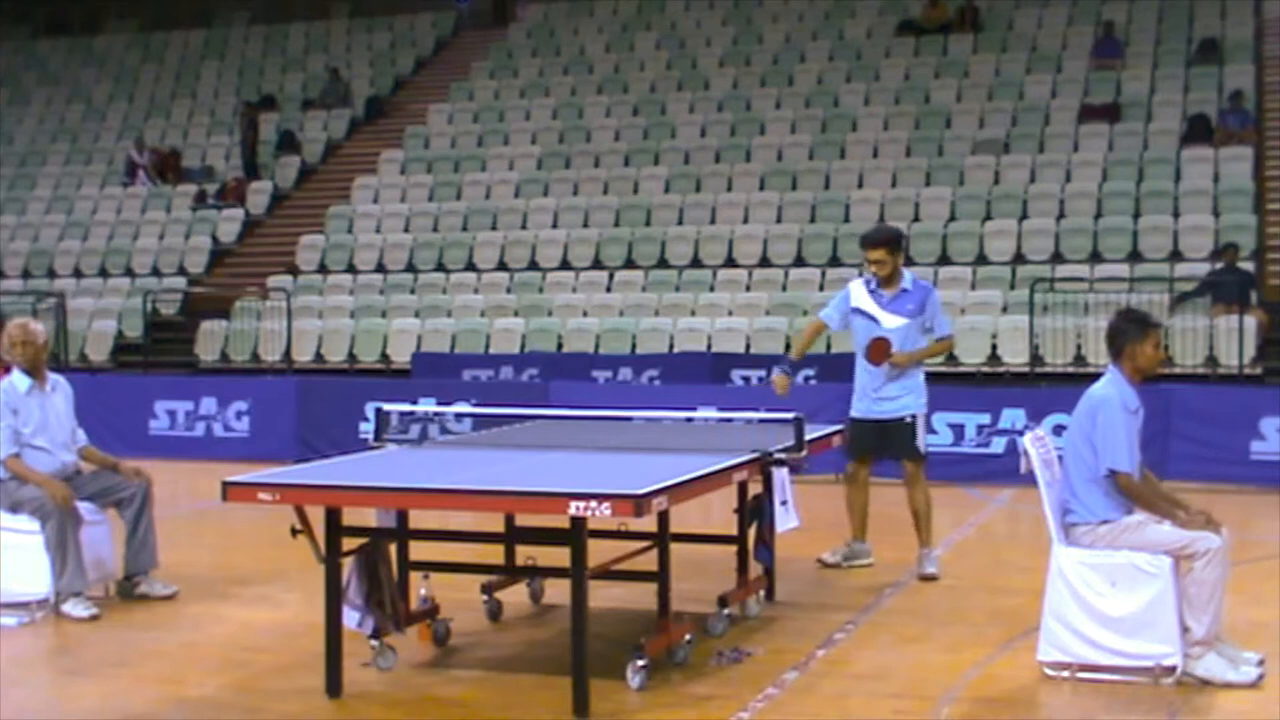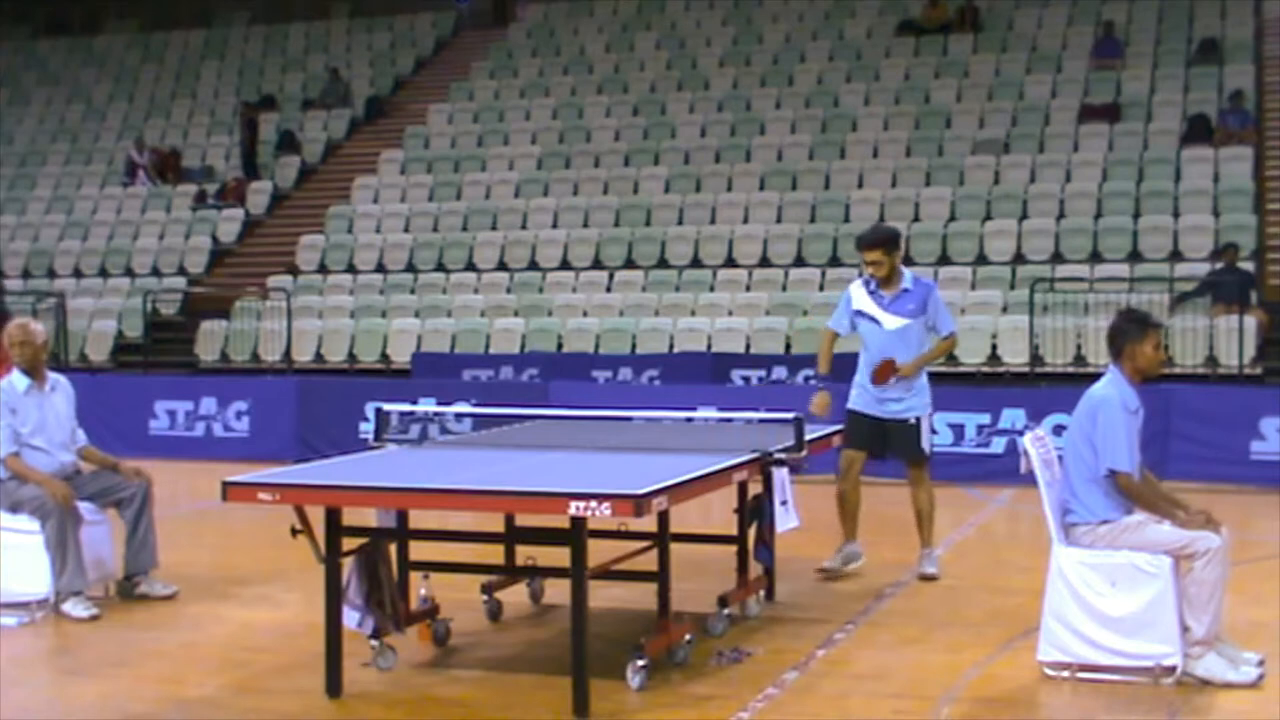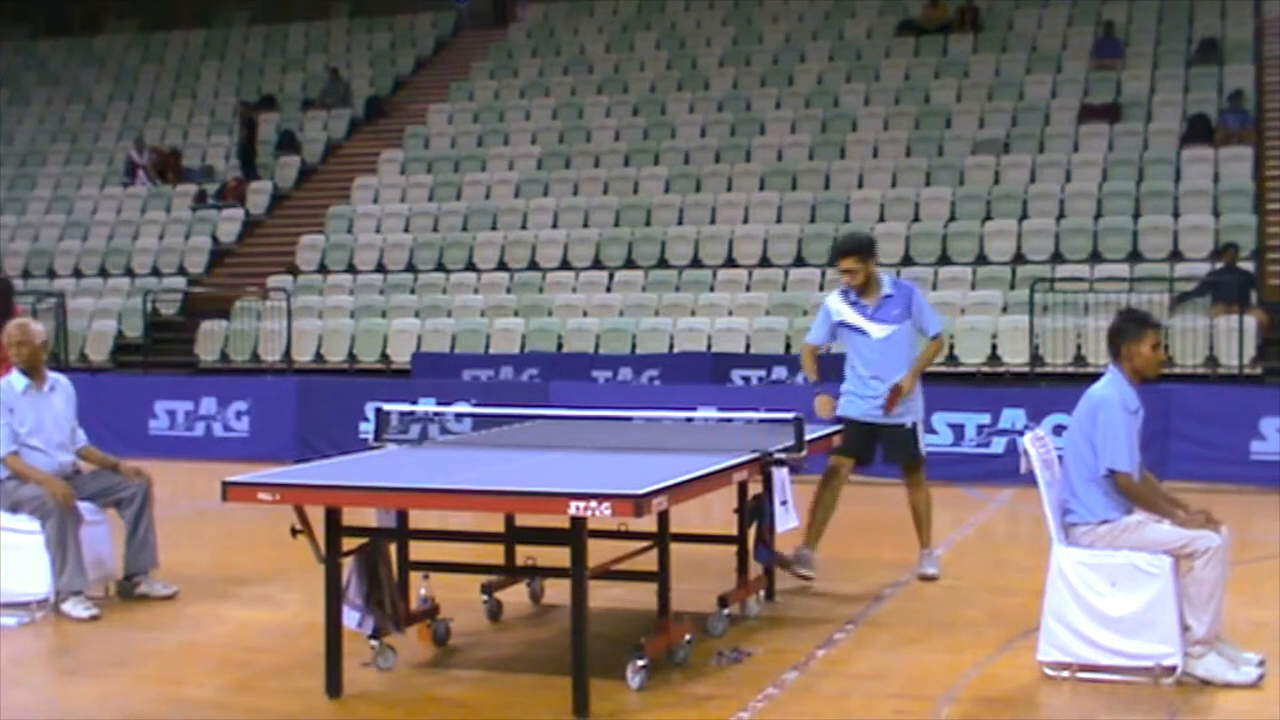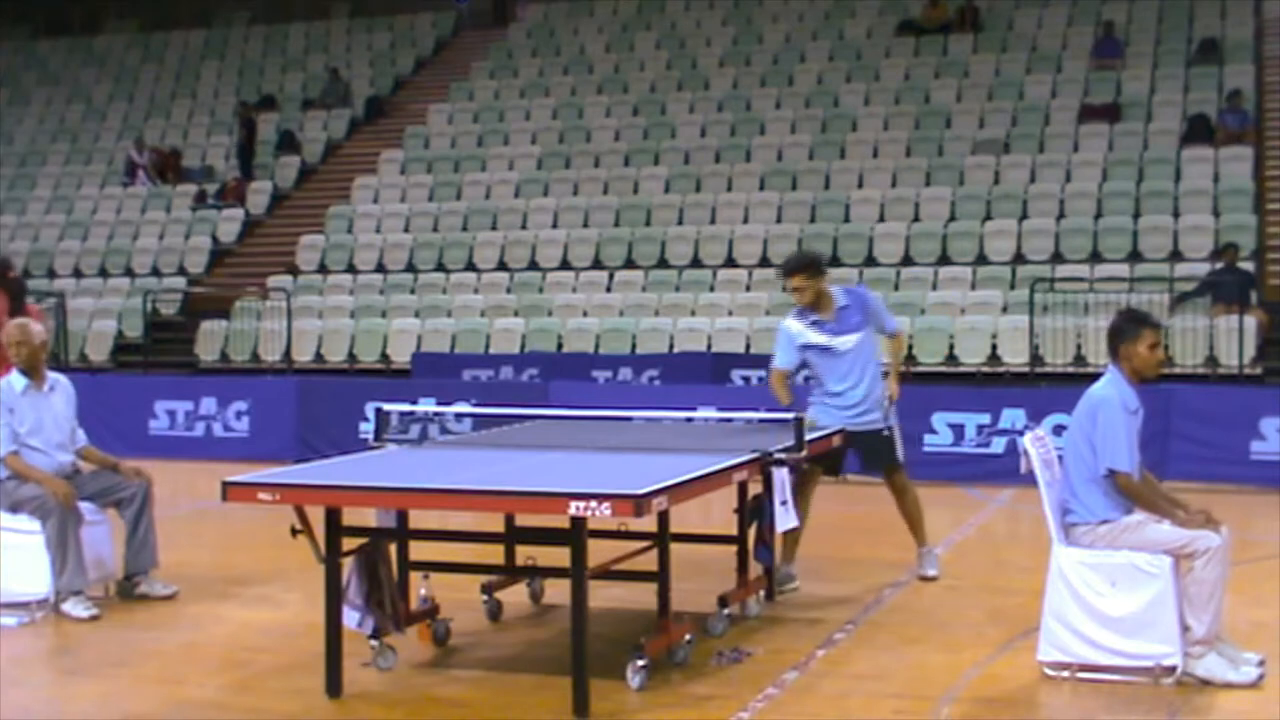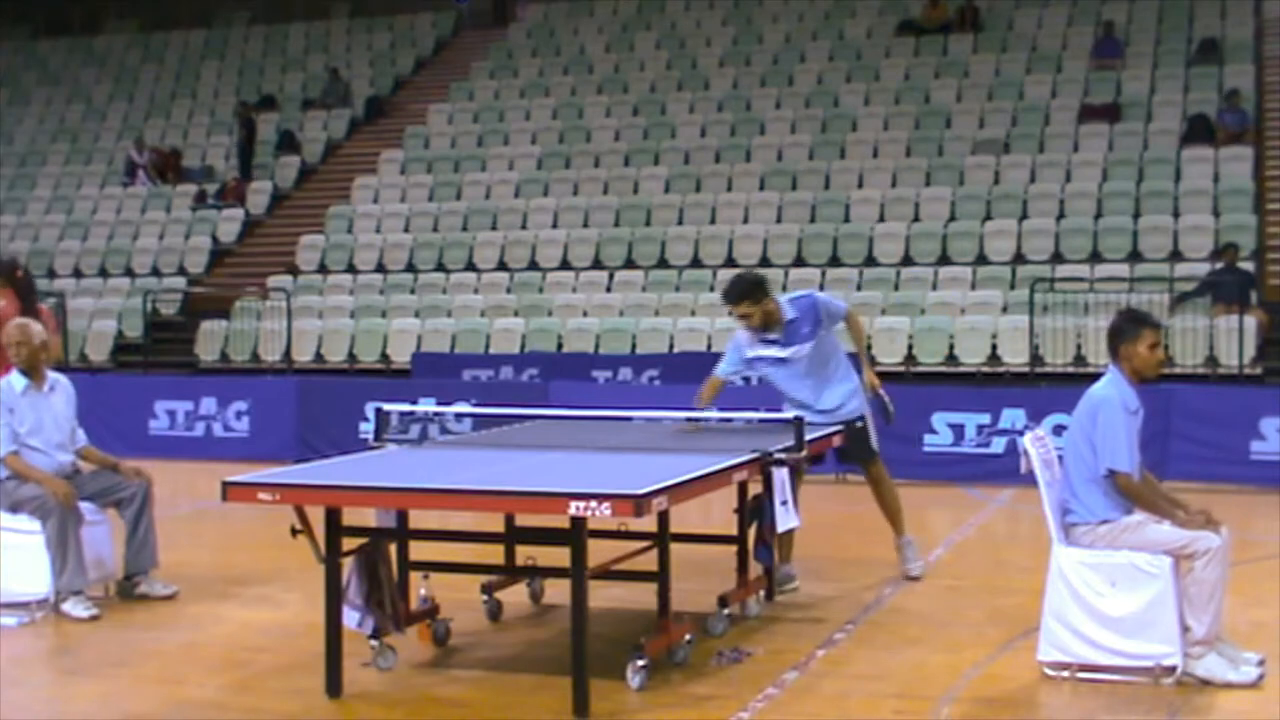
dt=0.2s
person 1, frame 1
left shoulder: (1122, 397)
right shoulder: (1109, 400)
left elbow: (1138, 472)
right elbow: (1125, 481)
left wrist: (1185, 509)
right wrist: (1180, 518)
left hip: (1116, 513)
right hip: (1099, 524)
left knee: (1215, 533)
right knee: (1206, 543)
left ankle: (1206, 638)
right ankle: (1197, 652)
person 1, frame 2
left shoulder: (1123, 397)
right shoulder: (1109, 399)
left elbow: (1138, 472)
right elbow: (1124, 481)
left wrist: (1185, 509)
right wrist: (1179, 518)
left hip: (1116, 514)
right hip: (1098, 524)
left knee: (1214, 533)
right knee: (1206, 544)
left ankle: (1206, 638)
right ankle: (1197, 651)
person 1, frame 3
left shoulder: (1122, 397)
right shoulder: (1109, 400)
left elbow: (1136, 473)
right elbow: (1124, 481)
left wrist: (1184, 508)
right wrist: (1179, 518)
left hip: (1117, 514)
right hip: (1098, 524)
left knee: (1216, 533)
right knee: (1206, 544)
left ankle: (1206, 638)
right ankle: (1197, 651)
person 1, frame 4
left shoulder: (1123, 396)
right shoulder: (1109, 399)
left elbow: (1137, 472)
right elbow: (1124, 481)
left wrist: (1184, 509)
right wrist: (1179, 518)
left hip: (1116, 513)
right hip: (1099, 523)
left knee: (1215, 532)
right knee: (1206, 543)
left ankle: (1206, 638)
right ankle: (1198, 651)
person 1, frame 5
left shoulder: (1123, 397)
right shoulder: (1109, 399)
left elbow: (1137, 472)
right elbow: (1124, 481)
left wrist: (1184, 509)
right wrist: (1179, 518)
left hip: (1116, 514)
right hip: (1099, 524)
left knee: (1215, 533)
right knee: (1206, 543)
left ankle: (1206, 638)
right ankle: (1197, 651)
person 2, frame 1
left shoulder: (924, 294)
right shoulder: (855, 291)
left elbow: (945, 341)
right elbow: (819, 325)
left wrist: (912, 356)
right wrist: (788, 365)
left hip: (905, 402)
right hip: (864, 403)
left knee: (913, 473)
right knee: (855, 472)
left ankle: (926, 552)
right ankle: (859, 546)
person 2, frame 2
left shoulder: (925, 292)
right shoulder: (856, 293)
left elbow: (949, 339)
right elbow: (831, 335)
left wrist: (917, 363)
right wrist: (822, 384)
left hip: (909, 403)
right hip: (864, 401)
left knee: (917, 474)
right knee: (847, 468)
left ankle: (927, 552)
right ankle: (850, 549)
person 2, frame 3
left shoulder: (907, 294)
right shoulder: (835, 304)
left elbow: (936, 339)
right elbow: (809, 350)
left wrist: (912, 376)
right wrist: (819, 389)
left hip: (901, 407)
right hip: (853, 407)
left knee: (914, 477)
right knee: (834, 473)
left ankle: (926, 553)
right ankle: (806, 553)
person 2, frame 4
left shoulder: (861, 300)
right shoulder: (792, 326)
left elbow: (895, 334)
right elbow: (778, 376)
left wrist: (892, 378)
right wrist: (791, 409)
left hip: (874, 412)
right hip: (826, 416)
left knee: (898, 481)
right knee: (804, 482)
left ankle: (925, 552)
right ankle: (786, 567)
person 2, frame 5
left shoulder: (812, 305)
right shoulder: (745, 341)
left elbow: (850, 316)
right elbow: (716, 379)
left wrist: (866, 367)
right wrist: (698, 413)
left hip: (846, 404)
right hip: (800, 415)
left knee: (875, 473)
left ankle: (903, 543)
right ankle: (784, 567)
person 3, frame 1
left shoulder: (61, 386)
left wrist: (117, 465)
right wrist: (46, 482)
left hip: (70, 477)
left knee: (135, 485)
right knee: (59, 506)
left ankle: (136, 577)
right ankle: (69, 594)
person 3, frame 2
left shoulder: (62, 386)
left wrist: (117, 465)
right wrist: (46, 481)
left hip: (69, 476)
left knee: (136, 486)
right knee: (58, 505)
left ankle: (136, 577)
right ankle: (68, 594)
person 3, frame 3
left shoulder: (63, 386)
left wrist: (118, 465)
right wrist: (46, 480)
left hip: (69, 476)
left knee: (135, 486)
right knee: (59, 505)
left ankle: (136, 576)
right ankle: (69, 594)
person 3, frame 4
left shoulder: (63, 386)
left wrist: (118, 464)
right wrist: (48, 480)
left hip: (69, 475)
left knee: (135, 485)
right knee: (60, 504)
left ankle: (135, 577)
right ankle: (69, 594)
person 3, frame 5
left shoulder: (63, 386)
left wrist: (117, 465)
right wrist: (48, 480)
left hip: (68, 476)
left knee: (135, 486)
right knee: (60, 503)
left ankle: (136, 577)
right ankle: (69, 594)
